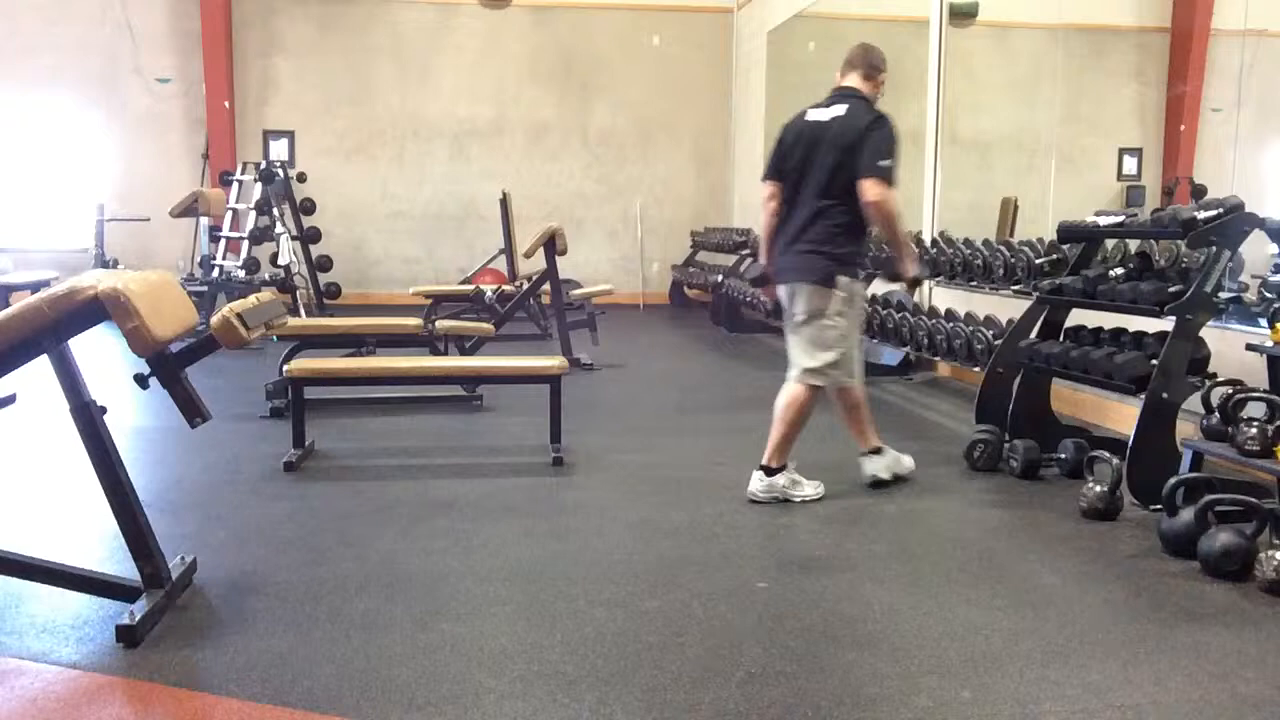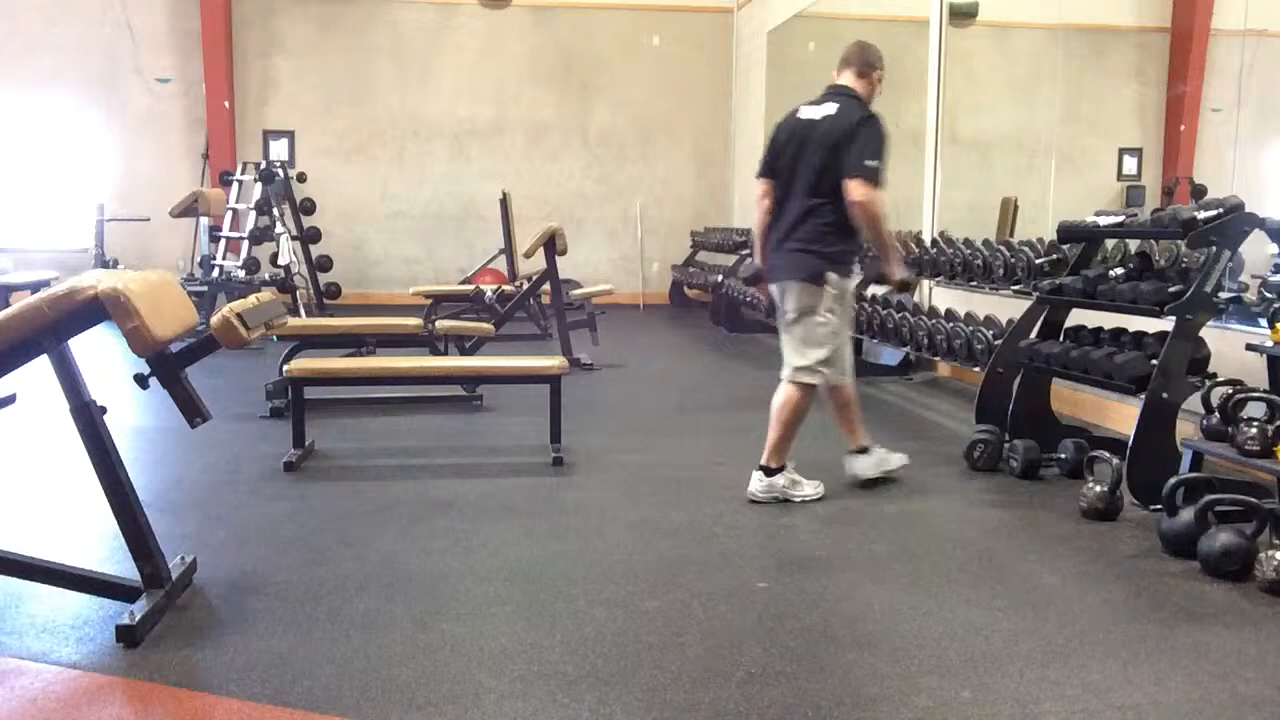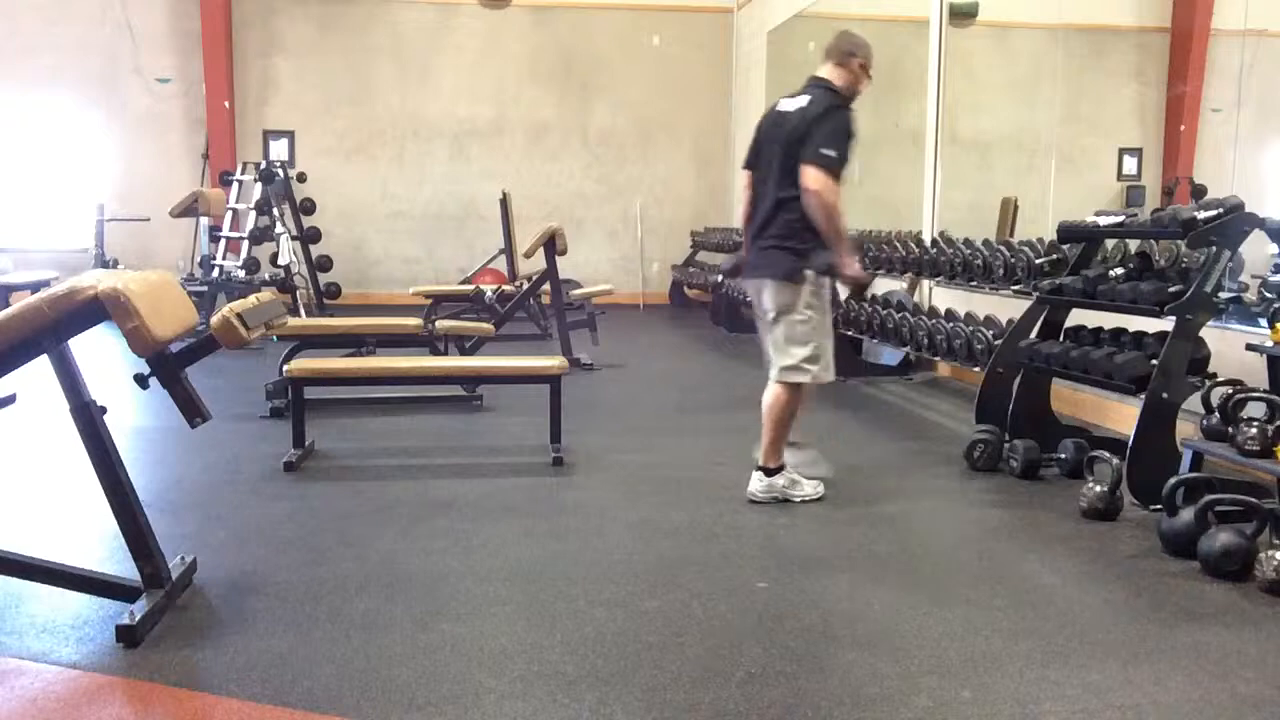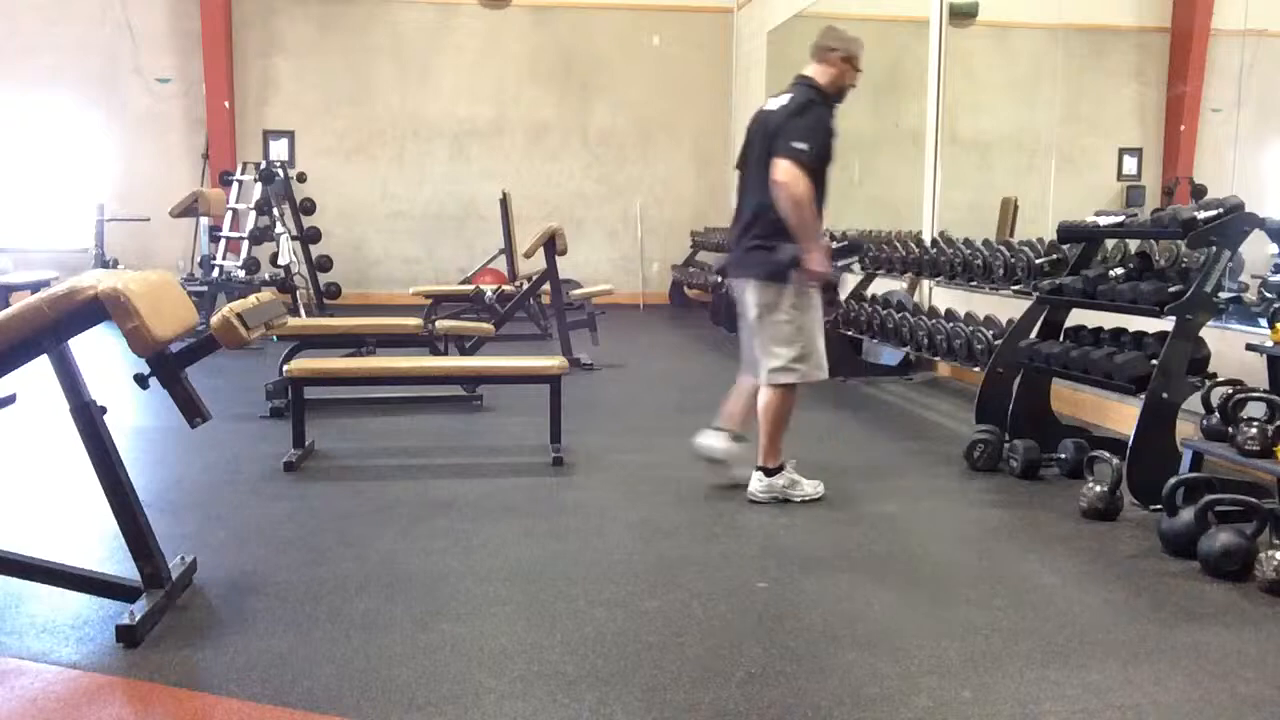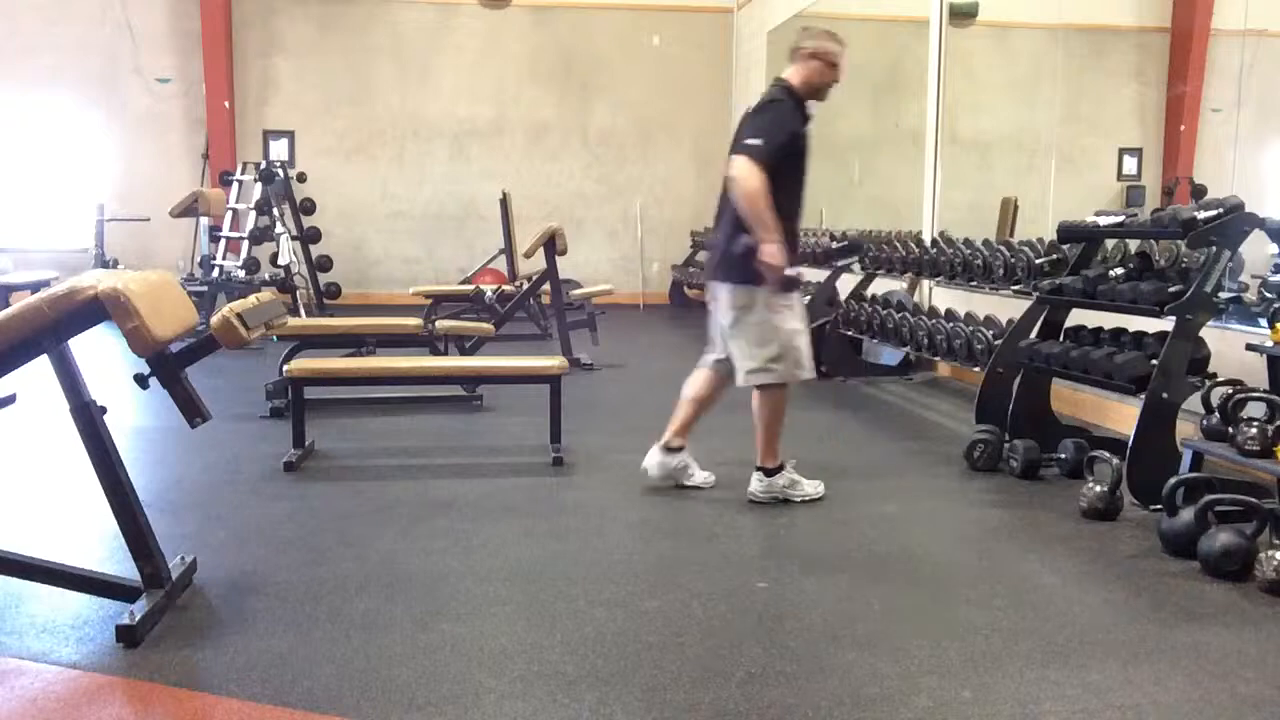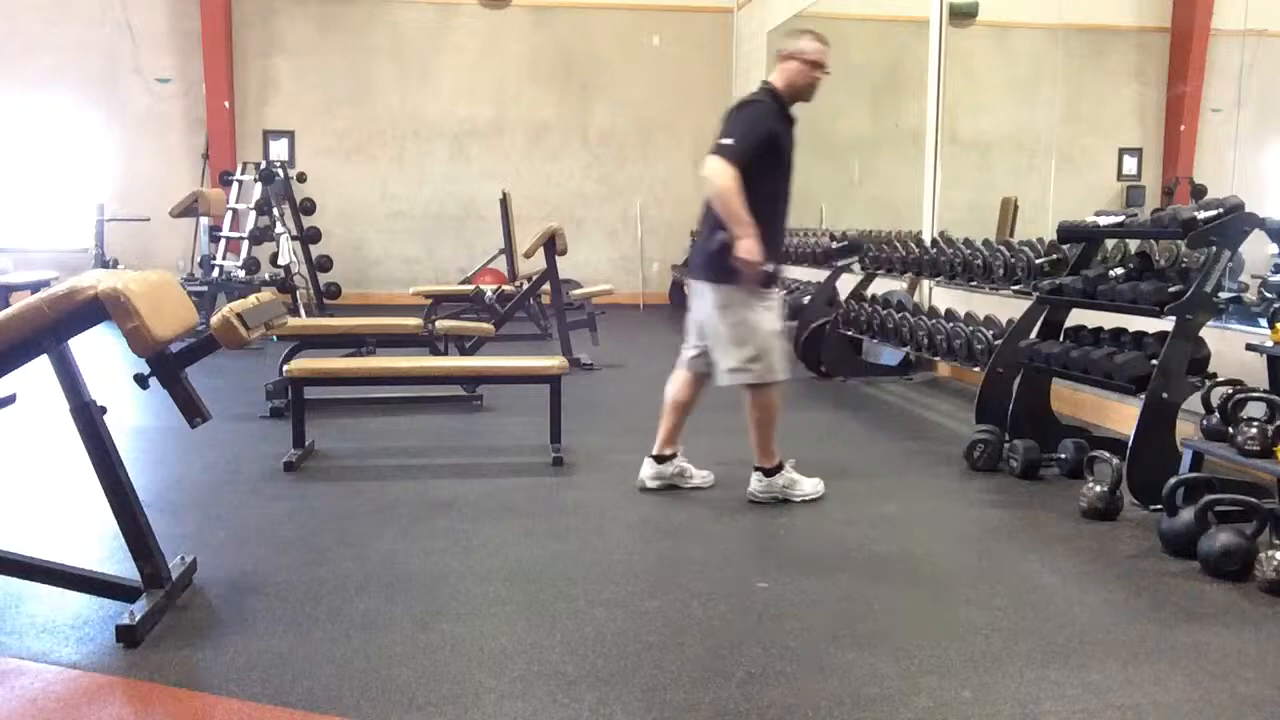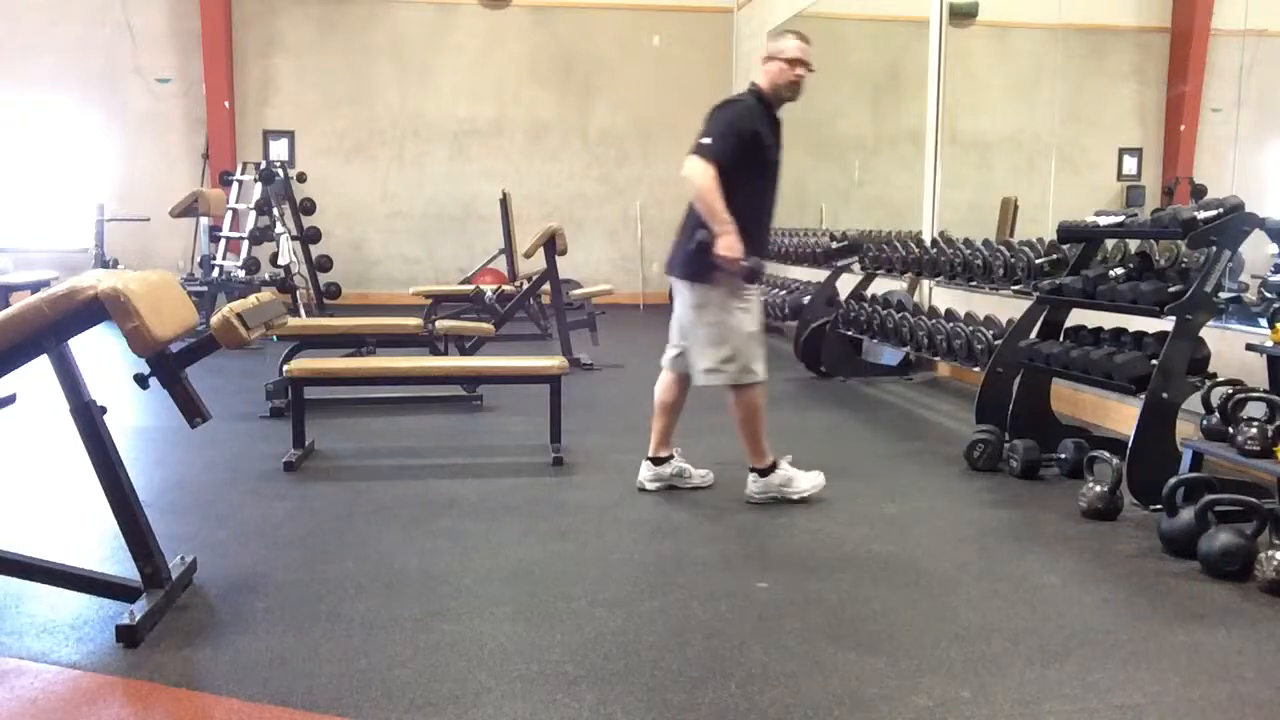
dt=0.1s
person 1, frame 1
left shoulder: (799, 122)
right shoulder: (873, 123)
left elbow: (771, 198)
right elbow: (874, 197)
left wrist: (767, 262)
right wrist: (905, 255)
left hip: (791, 263)
right hip: (830, 266)
left knee: (840, 367)
right knee: (812, 373)
left ankle: (875, 455)
right ankle: (771, 473)
person 1, frame 2
left shoulder: (793, 119)
right shoulder: (862, 122)
left elbow: (764, 195)
right elbow: (860, 197)
left wrist: (761, 259)
right wrist: (890, 257)
left hip: (783, 261)
right hip: (821, 265)
left knee: (831, 364)
right knee: (805, 372)
left ankle: (862, 453)
right ankle: (770, 473)
person 1, frame 3
left shoulder: (780, 109)
right shoulder: (834, 114)
left elbow: (749, 184)
right elbow: (816, 186)
left wrist: (749, 245)
right wrist: (846, 254)
left hip: (764, 255)
right hip: (796, 260)
left knee: (794, 362)
right knee: (797, 368)
left ankle: (777, 453)
right ankle: (770, 474)
person 1, frame 4
left shoulder: (773, 107)
right shoulder: (812, 110)
left elbow: (752, 179)
right elbow: (786, 178)
right wrist: (814, 247)
left hip: (749, 255)
right hip: (780, 260)
left knee: (763, 362)
right knee: (787, 366)
left ankle: (723, 433)
right ankle: (770, 474)
person 1, frame 5
left shoulder: (775, 110)
right shoulder: (781, 111)
right elbow: (744, 174)
right wrist: (771, 241)
left hip: (732, 260)
right hip: (756, 267)
left knee: (722, 363)
right knee: (777, 368)
left ankle: (670, 450)
right ankle: (771, 475)
person 1, frame 6
left shoulder: (766, 113)
right shoulder: (760, 112)
right elbow: (717, 170)
right wrist: (746, 236)
left hip: (714, 262)
right hip: (737, 266)
left knee: (697, 363)
right knee: (759, 370)
left ankle: (662, 460)
right ankle: (769, 474)
person 1, frame 7
left shoulder: (764, 121)
right shoulder: (739, 111)
right elbow: (697, 169)
right wrist: (726, 234)
left hip: (701, 263)
right hip: (717, 265)
left knee: (683, 363)
right knee: (743, 371)
left ankle: (659, 461)
right ankle: (767, 472)
